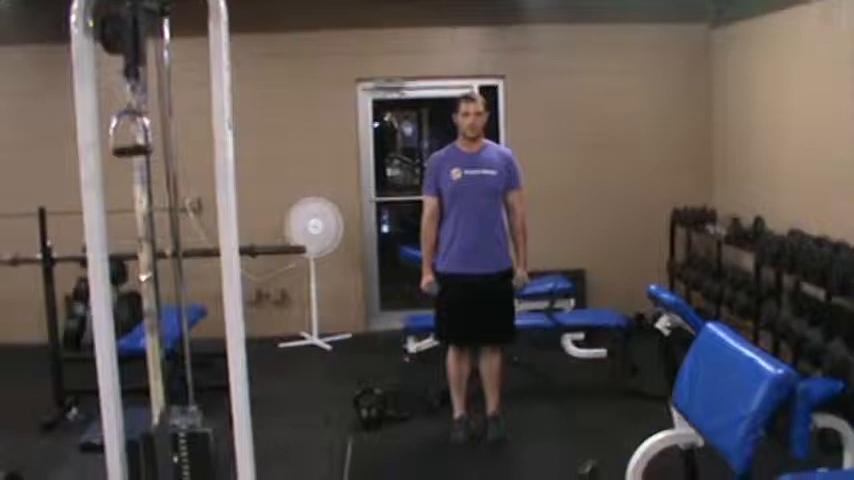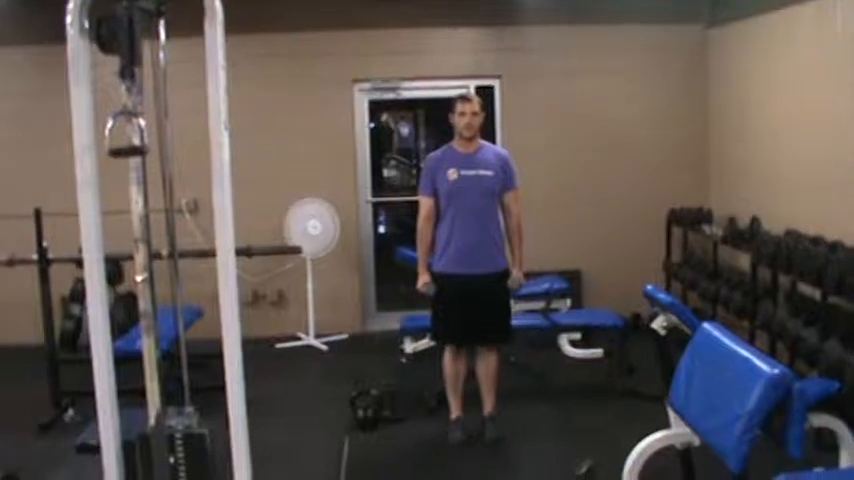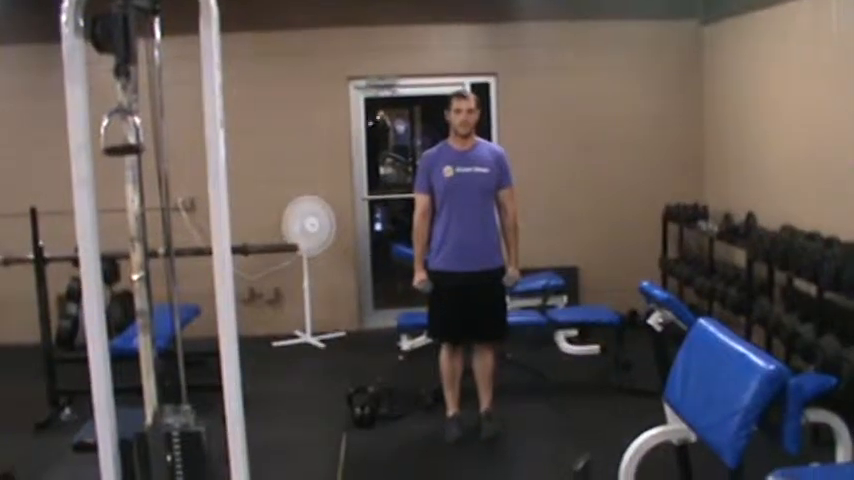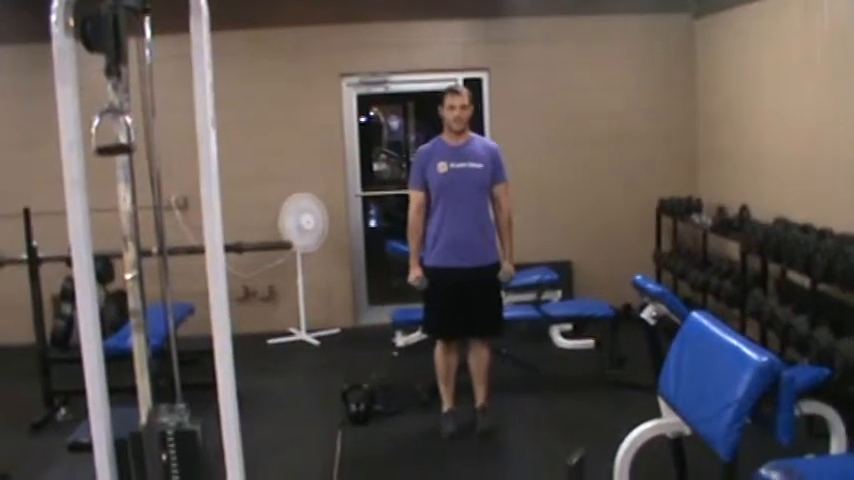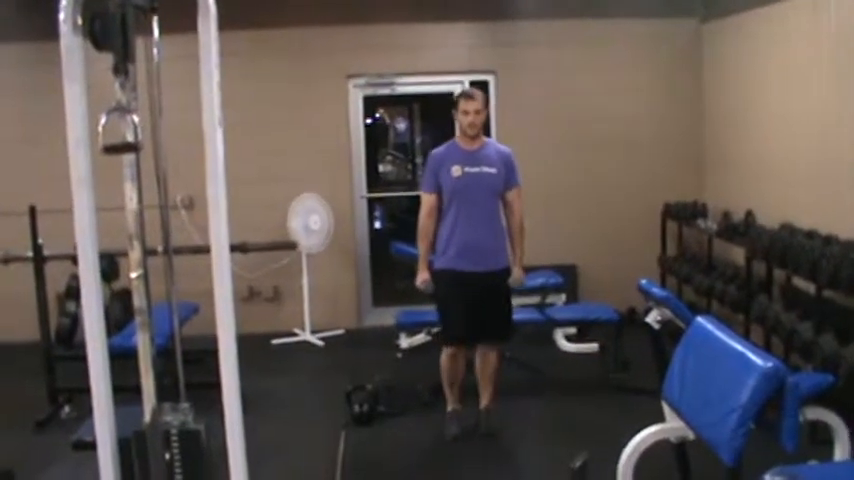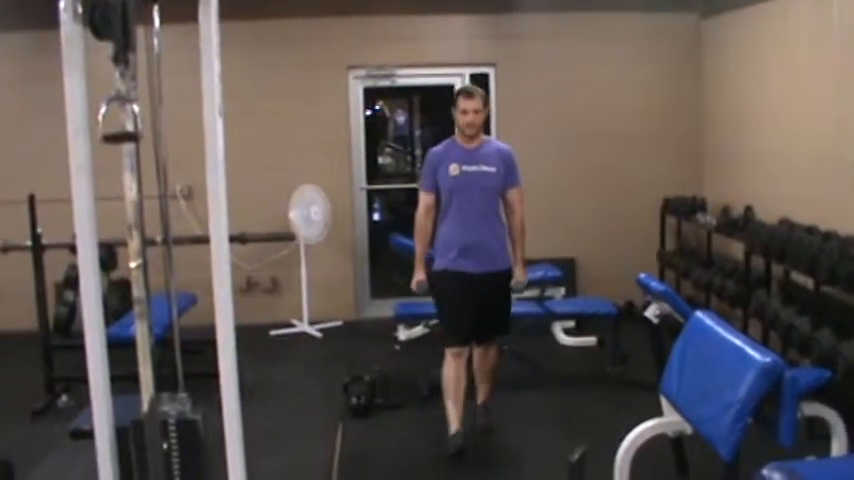
dt=0.3s
person 1, frame 1
left shoulder: (503, 158)
right shoulder: (439, 162)
left elbow: (516, 213)
right elbow: (430, 217)
left wrist: (522, 262)
right wrist: (427, 269)
left hip: (496, 269)
right hip: (453, 271)
left knee: (492, 344)
right knee: (458, 345)
left ankle: (493, 413)
right ankle: (459, 415)
person 1, frame 2
left shoulder: (499, 159)
right shoulder: (436, 162)
left elbow: (512, 214)
right elbow: (426, 218)
left wrist: (517, 263)
right wrist: (423, 269)
left hip: (492, 270)
right hip: (449, 271)
left knee: (488, 344)
right knee: (454, 345)
left ankle: (489, 413)
right ankle: (456, 415)
person 1, frame 3
left shoulder: (495, 156)
right shoulder: (431, 159)
left elbow: (508, 211)
right elbow: (422, 215)
left wrist: (513, 261)
right wrist: (419, 266)
left hip: (488, 267)
right hip: (445, 268)
left knee: (485, 342)
right knee: (451, 342)
left ankle: (486, 410)
right ankle: (452, 412)
person 1, frame 4
left shoulder: (489, 151)
right shoulder: (426, 155)
left elbow: (502, 206)
right elbow: (416, 211)
left wrist: (507, 256)
right wrist: (414, 262)
left hip: (483, 263)
right hip: (440, 264)
left knee: (480, 337)
right knee: (446, 340)
left ankle: (481, 405)
right ankle: (448, 408)
person 1, frame 5
left shoulder: (503, 157)
right shoulder: (439, 158)
left elbow: (514, 213)
right elbow: (428, 214)
left wrist: (518, 262)
right wrist: (423, 265)
left hip: (494, 268)
right hip: (451, 267)
left knee: (489, 342)
right knee: (454, 345)
left ankle: (484, 408)
right ankle: (452, 407)
person 1, frame 6
left shoulder: (502, 155)
right shoulder: (437, 157)
left elbow: (515, 212)
right elbow: (425, 213)
left wrist: (519, 262)
right wrist: (419, 265)
left hip: (495, 266)
right hip: (451, 268)
left knee: (488, 341)
right knee: (456, 350)
left ankle: (482, 402)
right ankle: (454, 429)
